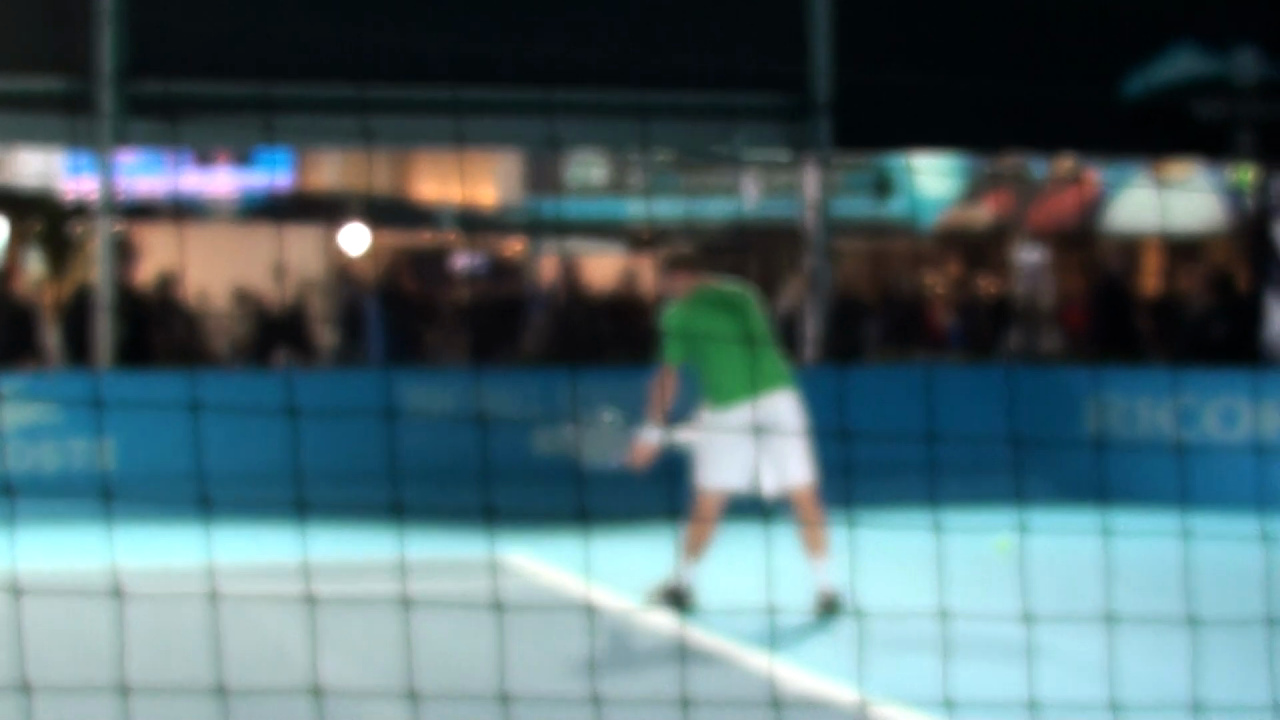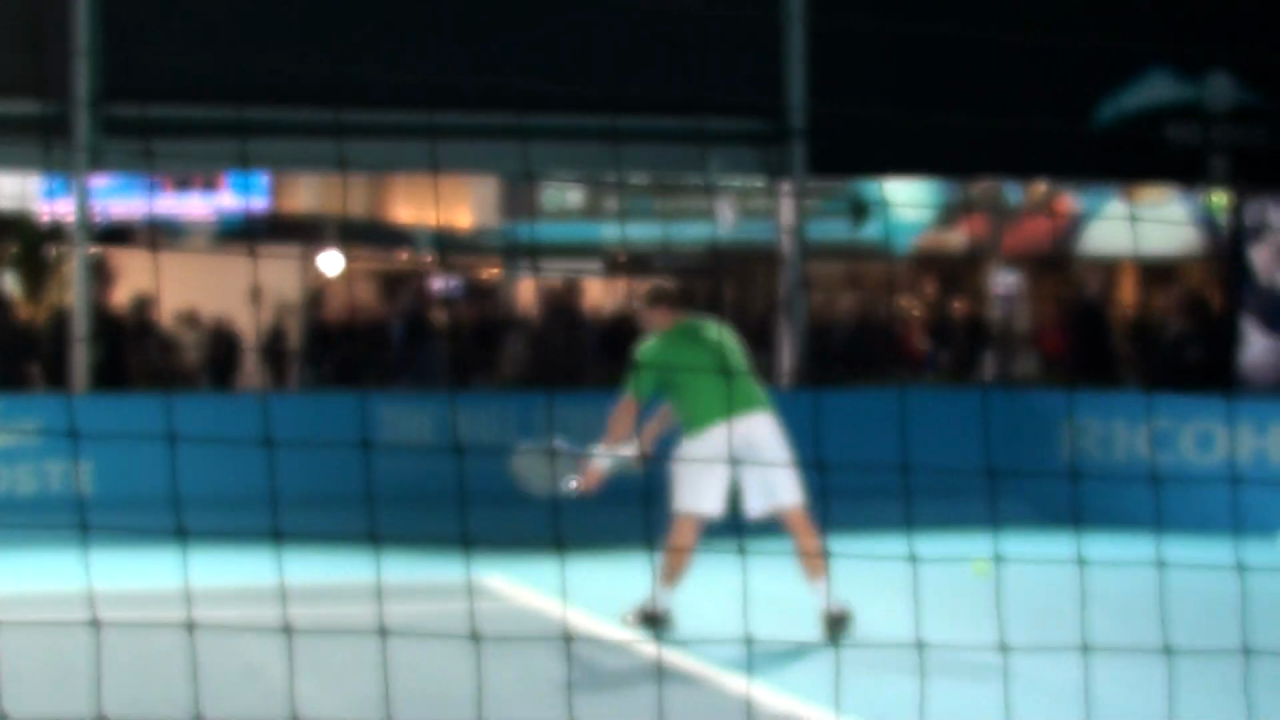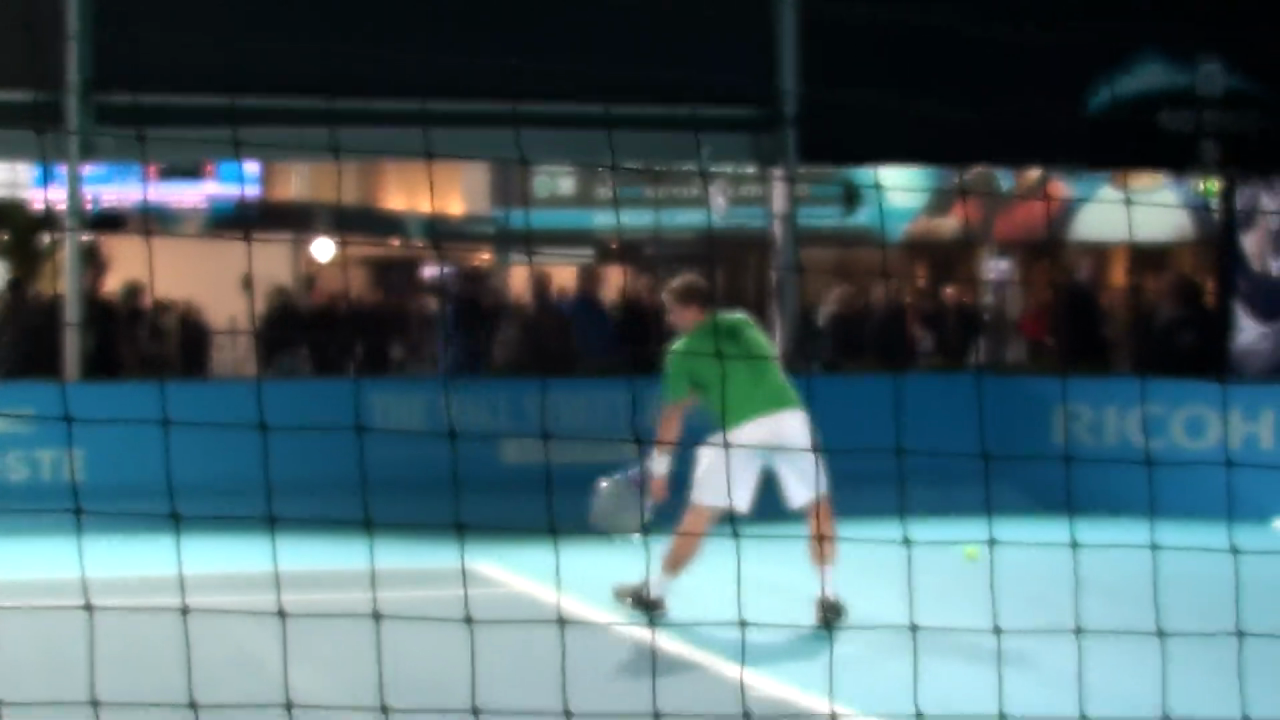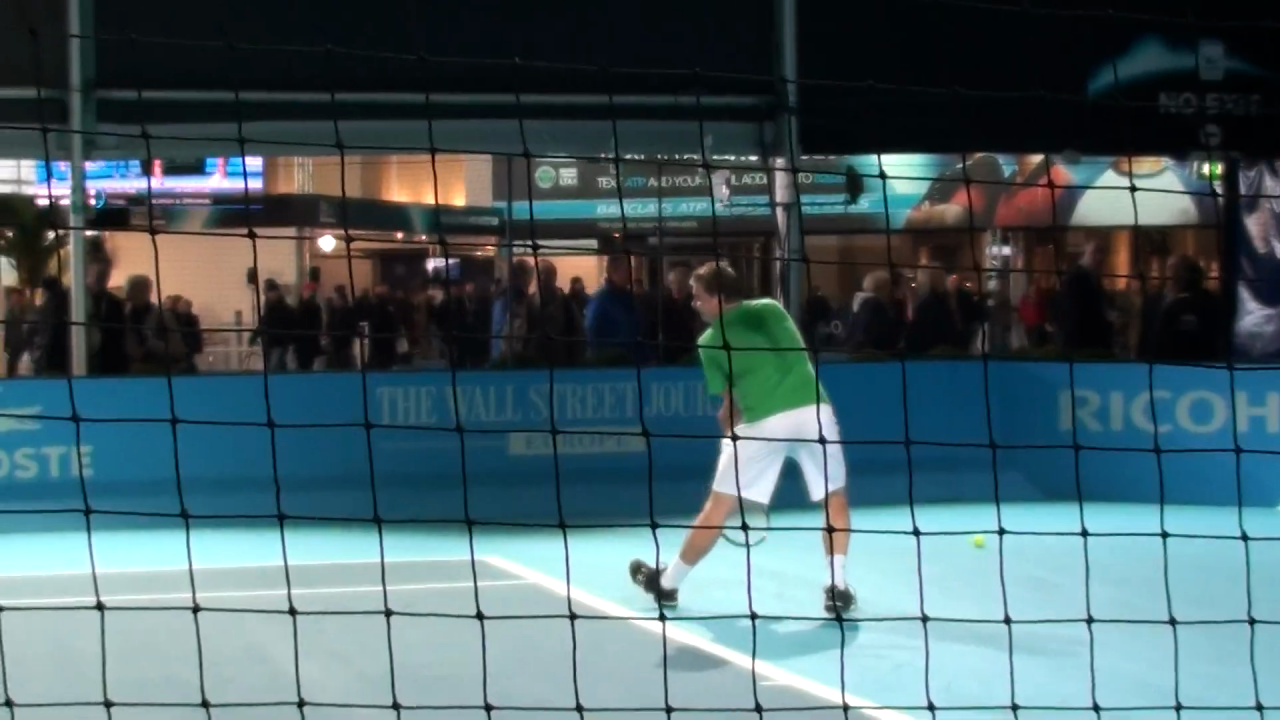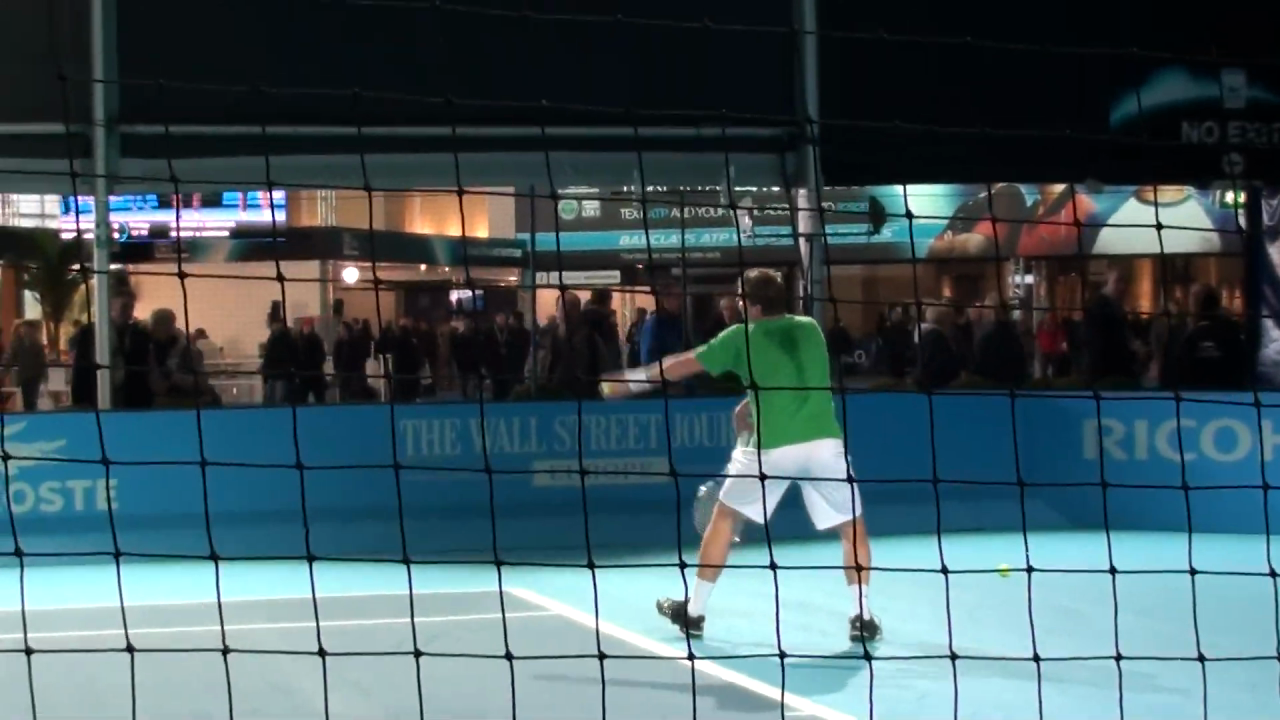
dt=0.3s
person 1, frame 1
left shoulder: (678, 312)
right shoulder: (743, 294)
left elbow: (667, 377)
left wrist: (652, 432)
left hip: (730, 409)
right hip: (778, 397)
left knee: (708, 502)
right knee: (804, 496)
left ankle: (680, 586)
right ankle: (825, 588)
person 1, frame 2
left shoulder: (653, 349)
right shoulder: (715, 328)
left elbow: (627, 409)
left wrist: (600, 458)
right wrist: (649, 434)
left hip: (711, 434)
right hip: (759, 421)
left knee: (686, 524)
right knee: (798, 519)
left ankle: (658, 608)
right ankle: (829, 610)
person 1, frame 3
left shoulder: (682, 352)
right shoulder: (743, 323)
left elbow: (672, 417)
left wrist: (658, 468)
right wrist: (686, 401)
left hip: (741, 430)
right hip: (789, 418)
left knee: (698, 517)
right knee: (818, 509)
left ankle: (652, 594)
right ankle: (828, 599)
person 1, frame 4
left shoulder: (711, 340)
right shoulder: (773, 310)
left elbow: (730, 405)
left wrist: (735, 436)
left hip: (762, 422)
right hip: (814, 412)
left knee: (719, 506)
right knee: (834, 499)
left ankle: (667, 583)
right ankle: (836, 586)
person 1, frame 5
left shoulder: (740, 337)
right shoulder: (811, 330)
left elbow: (684, 365)
left wrist: (629, 379)
left hip: (770, 447)
right hip: (824, 443)
left knee: (723, 519)
right knee: (852, 529)
left ankle: (693, 610)
right ankle: (861, 615)
